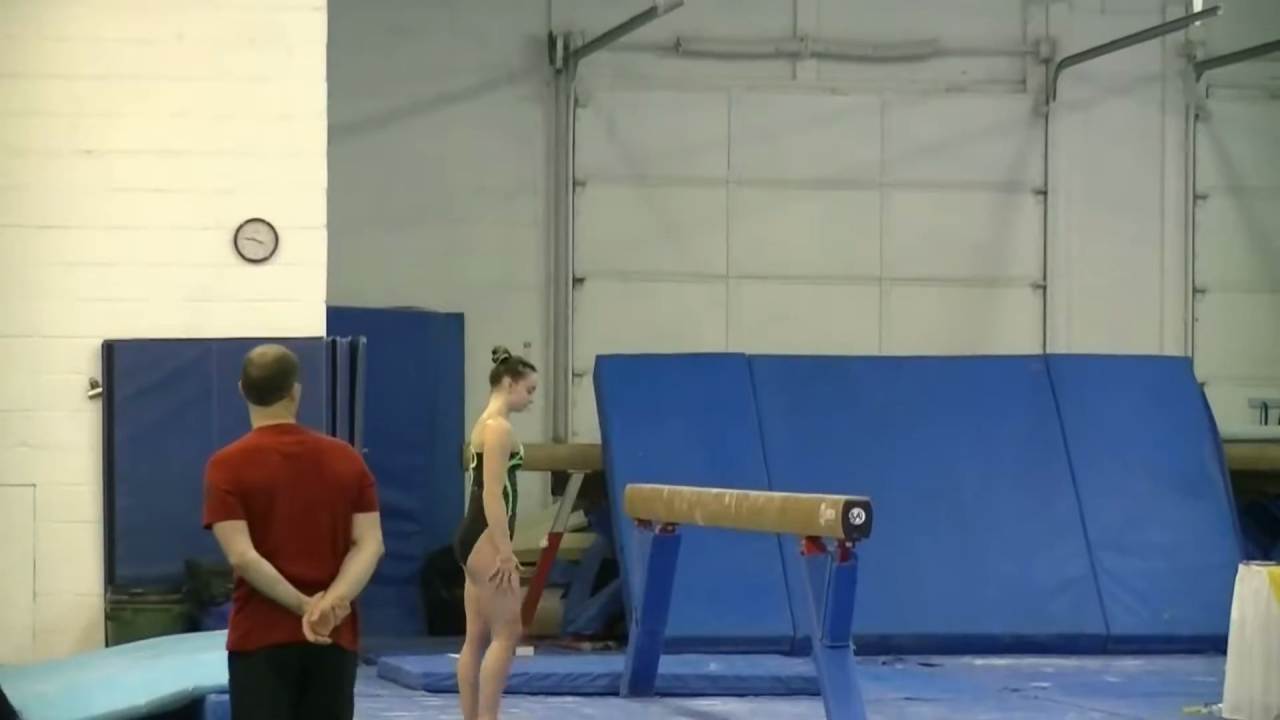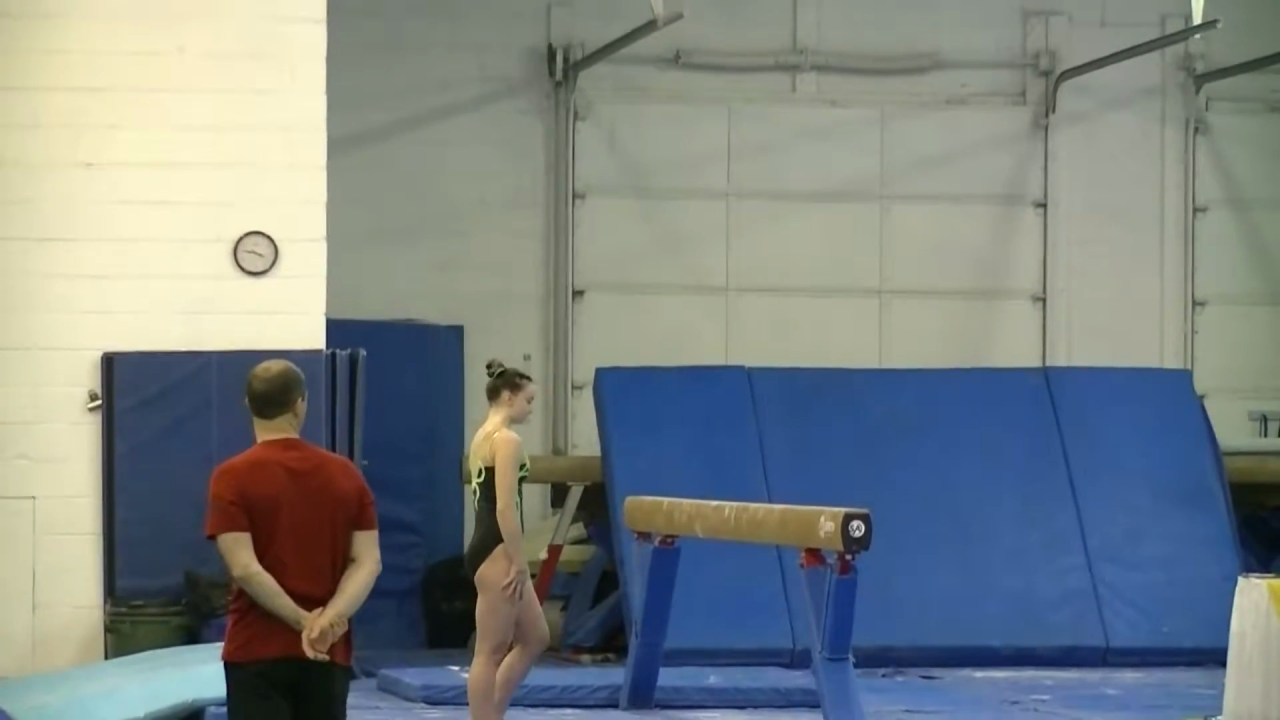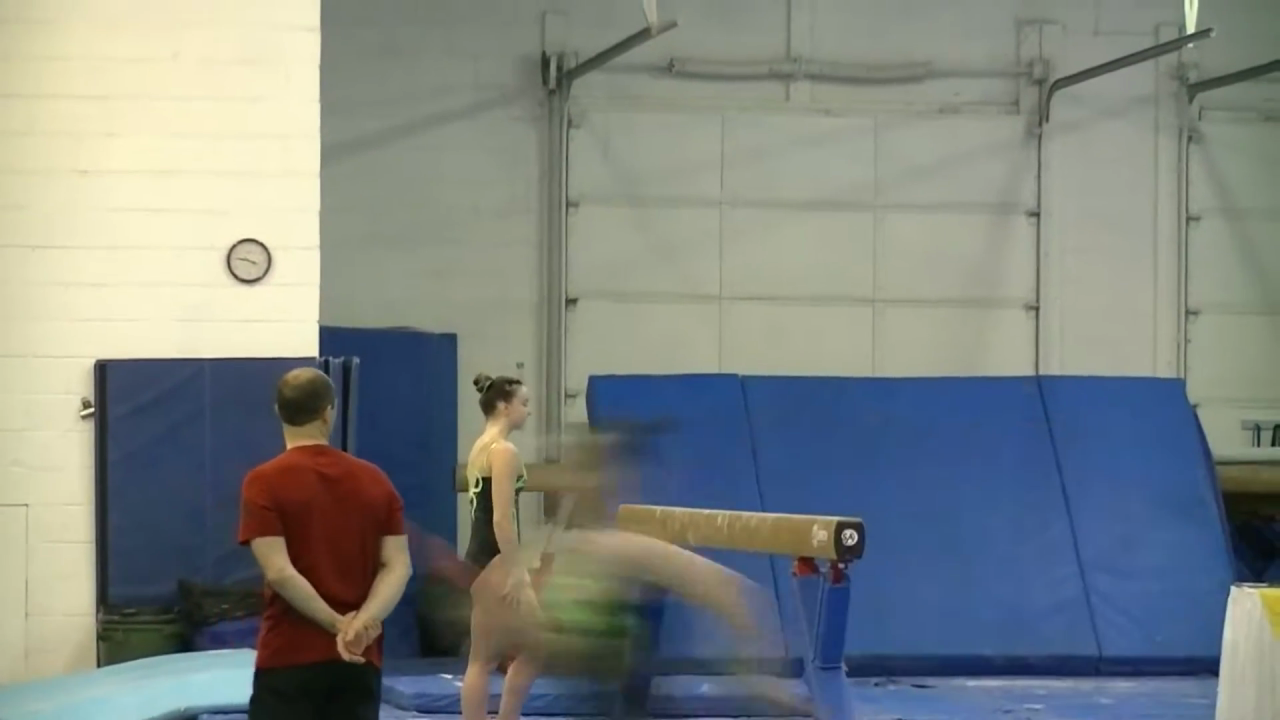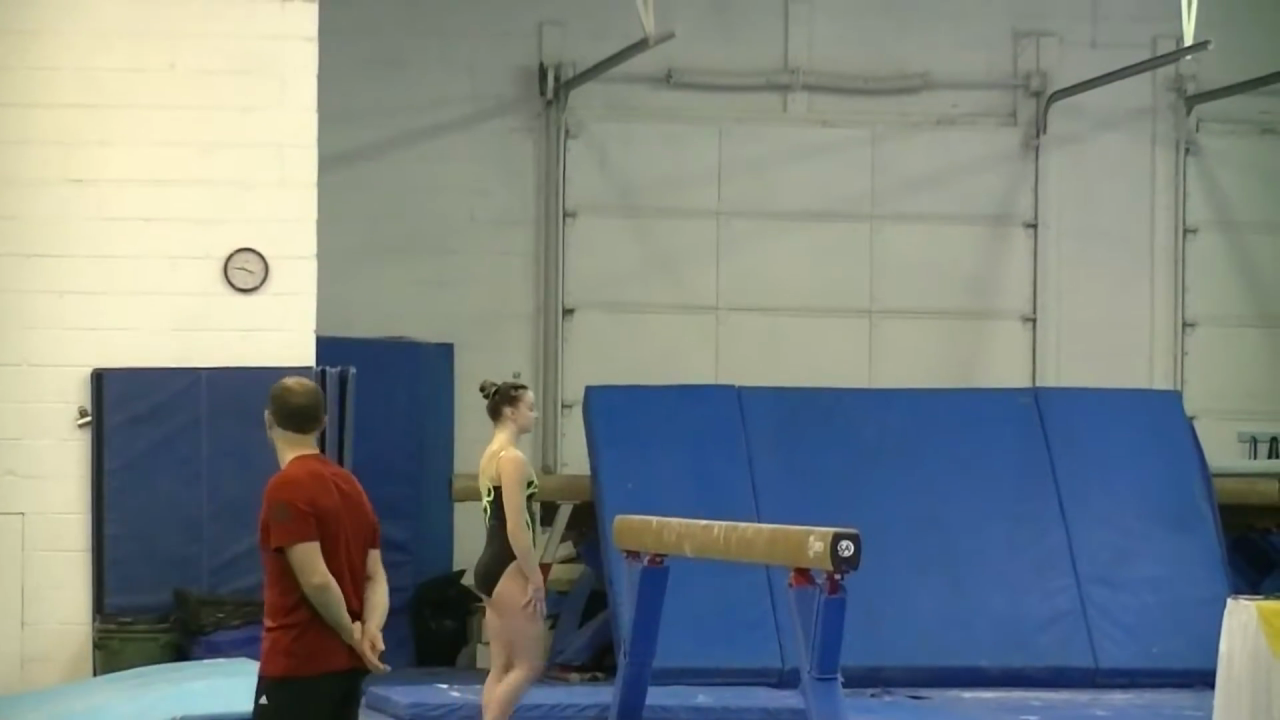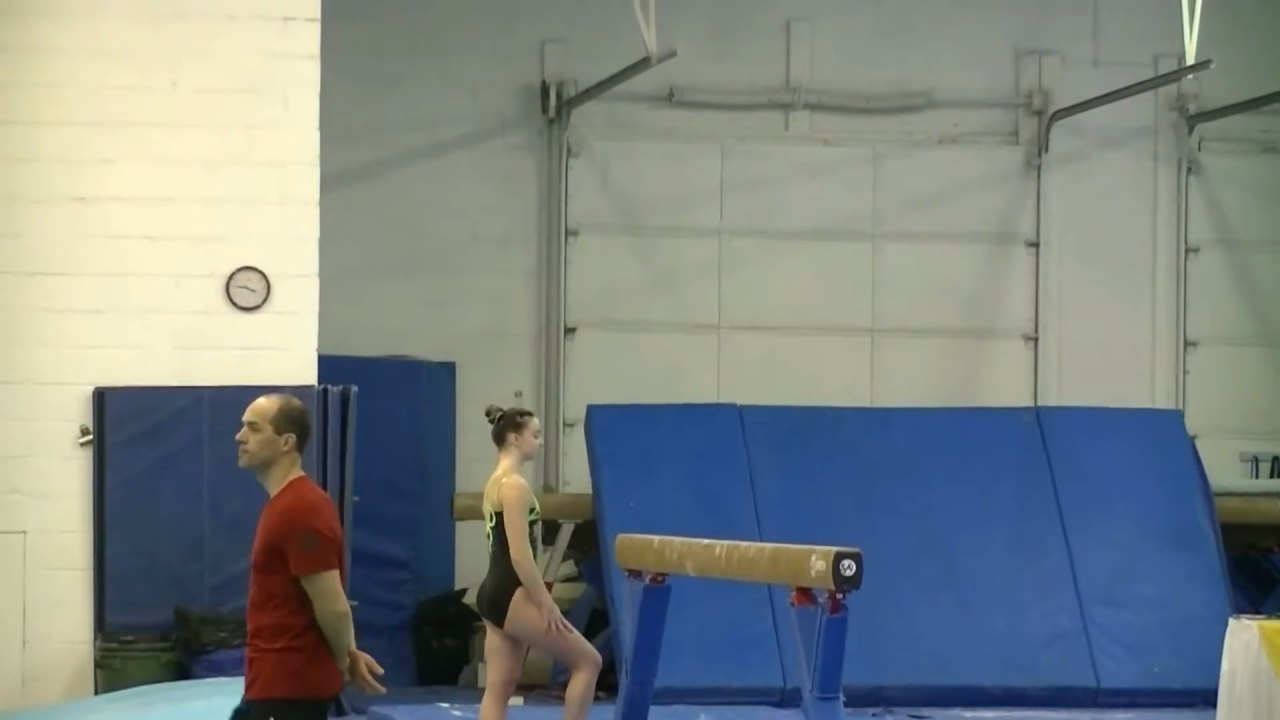
dt=0.5s
person 1, frame 1
left shoulder: (227, 465)
right shoulder: (346, 458)
left elbow: (242, 556)
right elbow: (370, 543)
left wrist: (304, 606)
right wrist: (334, 601)
left hip: (261, 640)
right hip: (335, 638)
person 1, frame 2
left shoulder: (232, 477)
right shoulder: (347, 475)
left elbow: (244, 569)
right elbow: (368, 561)
left wrist: (303, 621)
right wrist: (331, 618)
left hip: (258, 652)
right hip: (329, 653)
person 1, frame 3
left shoulder: (264, 483)
right shoulder: (374, 480)
left elbow: (278, 572)
right elbow: (398, 566)
left wrist: (337, 624)
right wrist: (364, 621)
left hip: (289, 657)
right hip: (359, 659)
person 1, frame 4
left shoulder: (286, 487)
right shoulder: (349, 485)
left elbow: (316, 579)
right elbow: (375, 577)
left wrist: (351, 635)
right wrist: (368, 631)
left hip: (298, 663)
right hip: (343, 663)
person 1, frame 5
left shoulder: (299, 510)
right shoulder: (289, 504)
left elbow: (334, 607)
right elbow: (332, 599)
left wrist: (344, 661)
right wrist: (348, 654)
left hip: (290, 684)
right hip: (279, 679)
person 2, frame 1
left shoulder: (486, 424)
right shoulder: (499, 427)
right elbow: (492, 494)
right wrist: (505, 551)
left hip: (476, 537)
right hip: (485, 539)
left knee: (478, 636)
right knee: (507, 632)
person 2, frame 2
left shoulder: (482, 437)
right shoulder: (507, 440)
right elbow: (506, 508)
right wrist: (519, 563)
left hip: (489, 548)
right hip: (497, 552)
left knee: (535, 638)
right knee: (490, 650)
person 2, frame 3
left shoulder: (482, 447)
right shoulder: (504, 450)
right elbow: (502, 519)
right wrist: (514, 573)
left hip: (486, 558)
right hip: (493, 562)
right knee: (483, 659)
person 2, frame 4
left shoulder: (491, 454)
right shoulder: (513, 458)
right elbow: (518, 527)
right wrist: (536, 579)
left hip: (491, 566)
right hip: (507, 570)
left knee: (504, 666)
right knee: (528, 665)
person 2, frame 5
left shoulder: (497, 481)
right shoulder: (515, 485)
right elbow: (520, 555)
right wrist: (548, 605)
left hip: (495, 592)
right hip: (511, 595)
left knee: (499, 688)
right knee: (588, 661)
